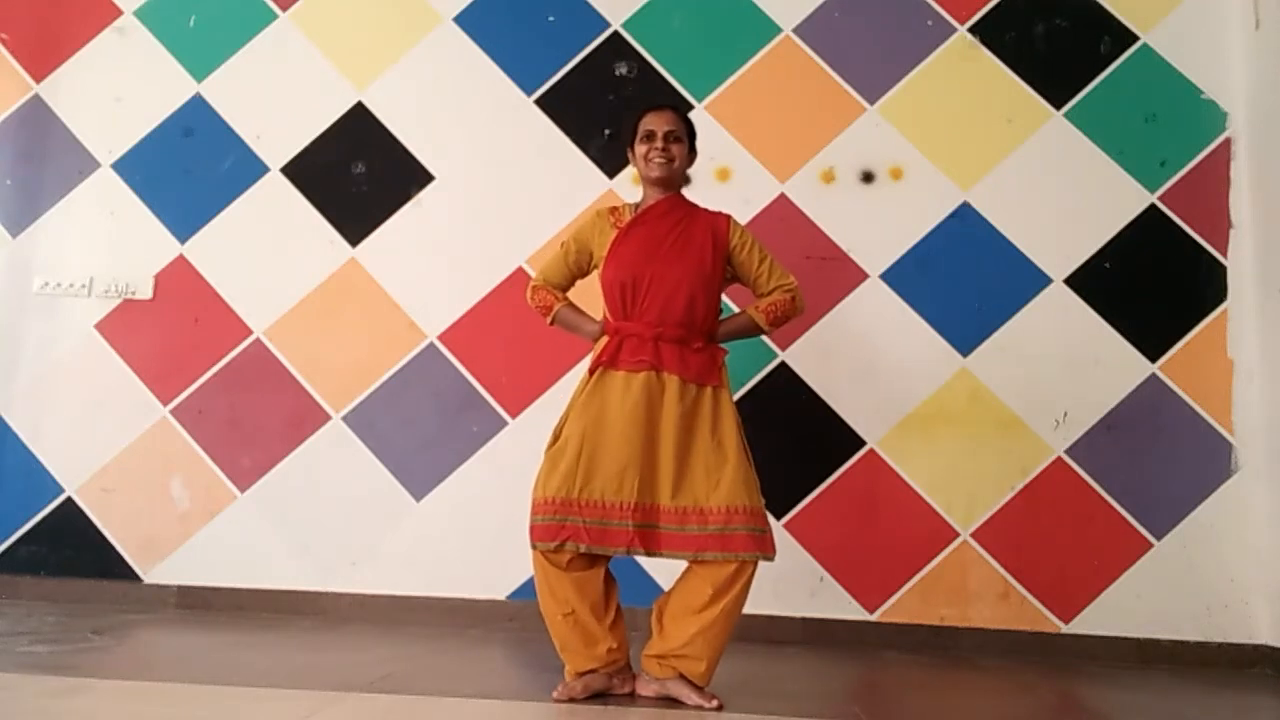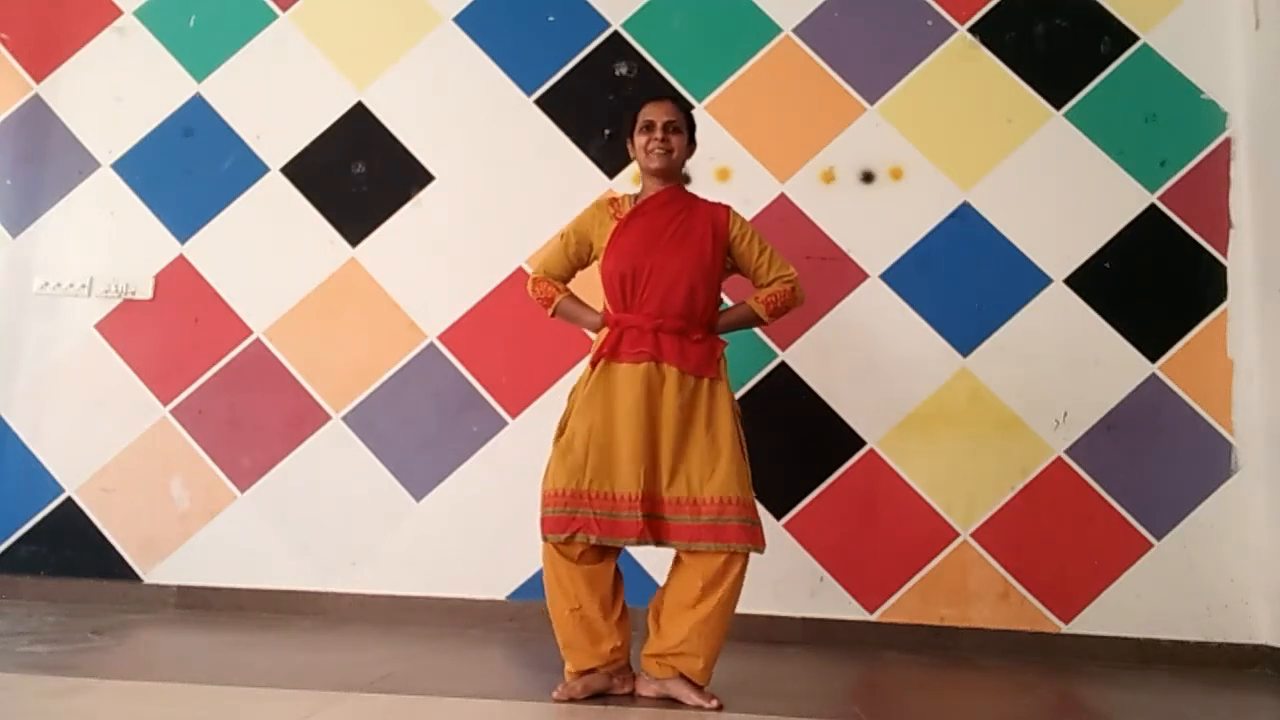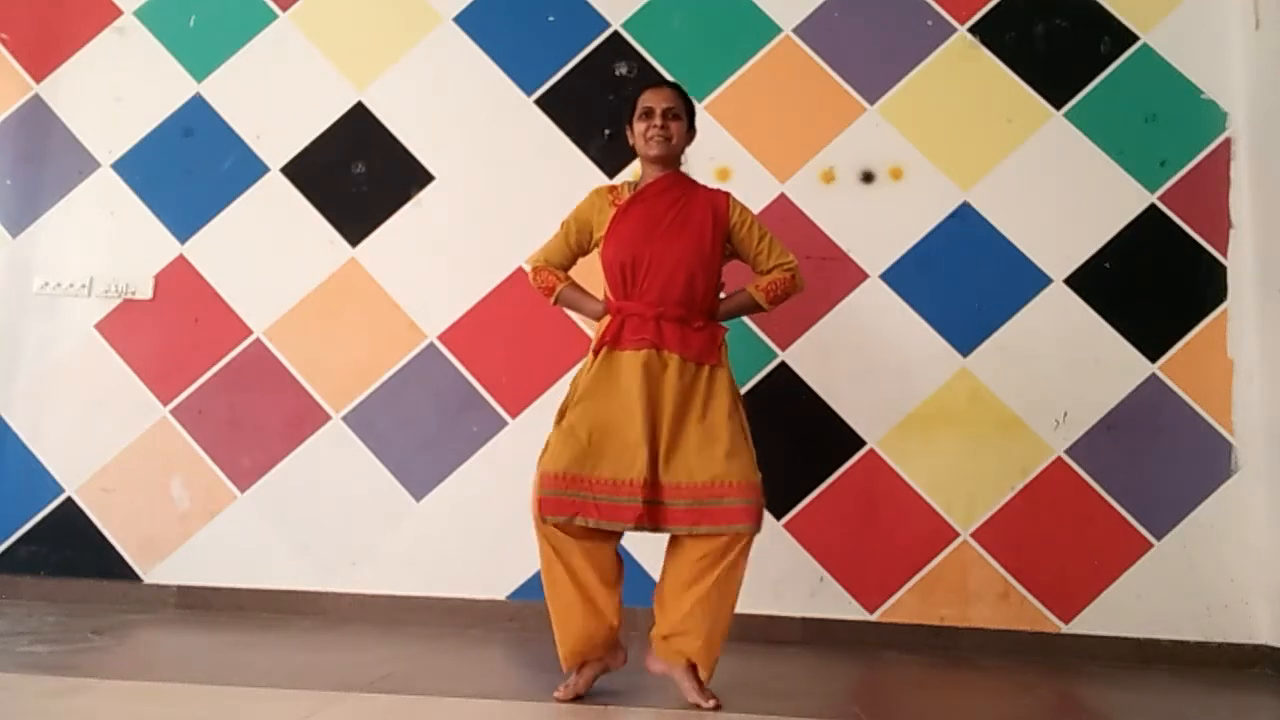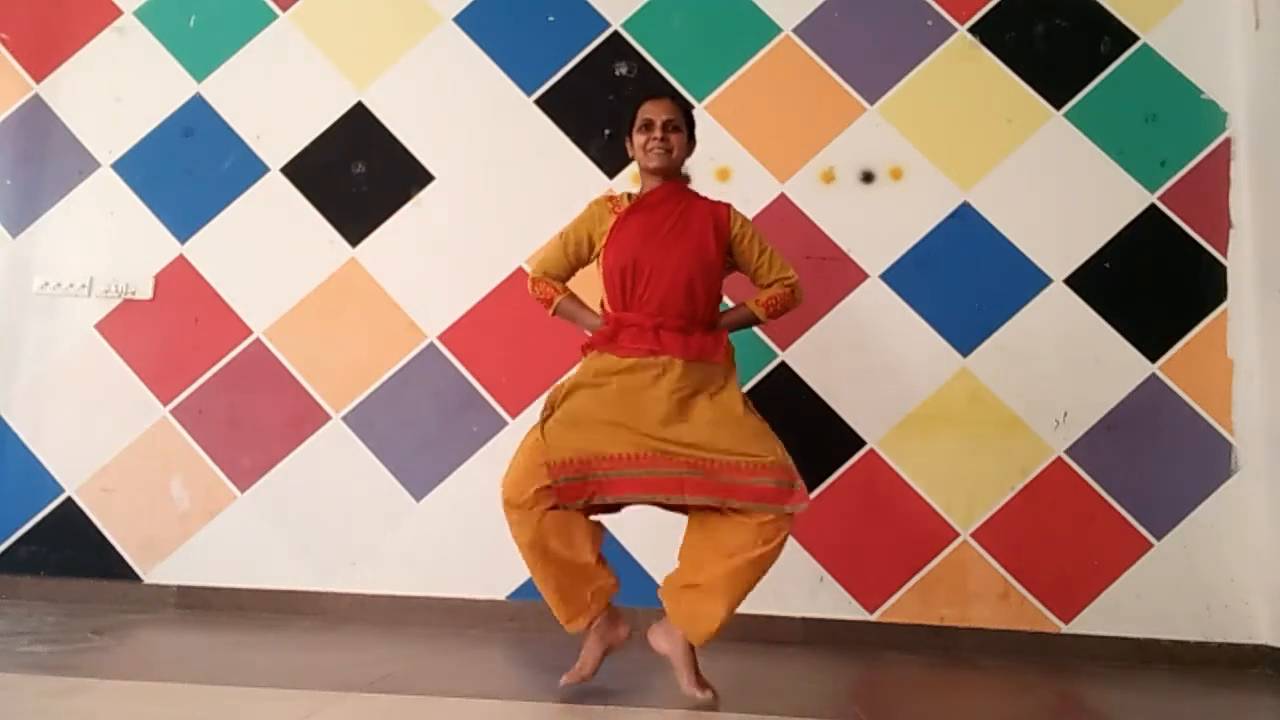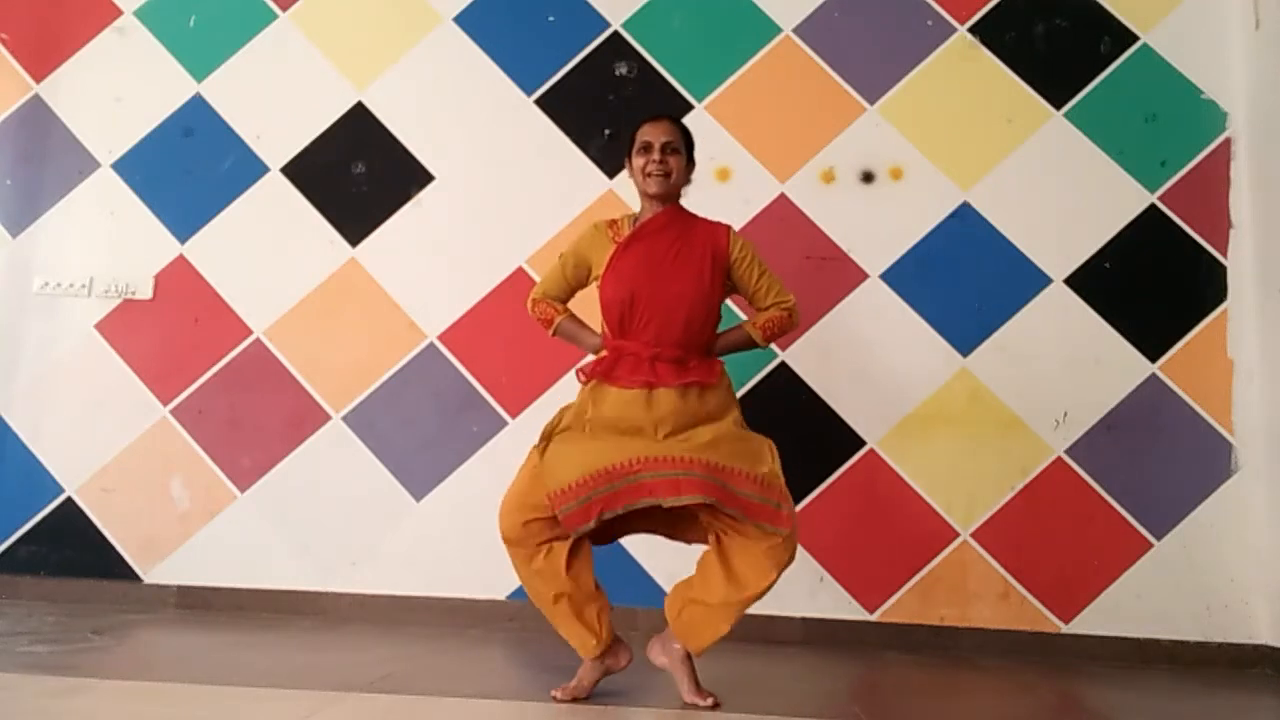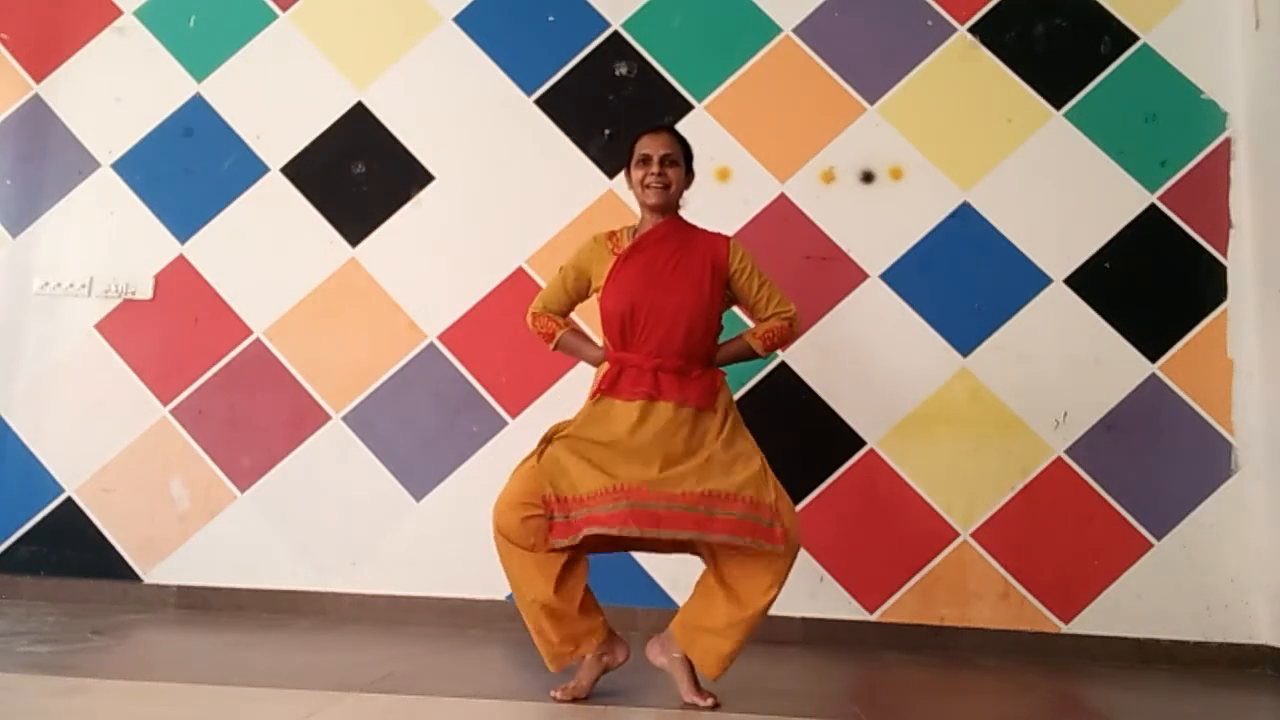
dt=0.1s
person 1, frame 1
left shoulder: (719, 229)
right shoulder: (604, 225)
left elbow: (785, 295)
right elbow: (541, 288)
left wrist: (716, 331)
right wrist: (599, 331)
left hip: (693, 398)
right hip: (615, 393)
left knee: (729, 538)
right knee: (563, 528)
left ankle: (671, 668)
right ankle: (600, 664)
person 1, frame 2
left shoulder: (719, 220)
right shoulder: (604, 216)
left elbow: (786, 286)
right elbow: (541, 280)
left wrist: (715, 322)
right wrist: (599, 321)
left hip: (693, 389)
right hip: (617, 384)
left knee: (718, 531)
right knee: (575, 523)
left ankle: (669, 666)
right ankle: (600, 663)
person 1, frame 3
left shoulder: (719, 207)
right shoulder: (604, 203)
left elbow: (785, 272)
right elbow: (544, 267)
left wrist: (717, 310)
right wrist: (598, 310)
left hip: (694, 377)
right hip: (618, 371)
left knee: (724, 518)
right knee: (561, 504)
left ankle: (676, 651)
right ankle: (595, 647)
person 1, frame 4
left shoulder: (720, 218)
right shoulder: (604, 213)
left elbow: (784, 286)
right elbow: (543, 277)
left wrist: (718, 321)
right wrist: (596, 322)
left hip: (697, 383)
right hip: (616, 376)
left knee: (769, 496)
right knee: (525, 489)
left ankle: (680, 626)
right ankle: (600, 617)
person 1, frame 5
left shoulder: (720, 242)
right shoulder: (601, 239)
left elbow: (782, 310)
right elbow: (541, 300)
left wrist: (712, 344)
right wrist: (597, 345)
left hip: (698, 414)
right hip: (612, 408)
left knee: (772, 529)
right knee: (522, 517)
left ankle: (678, 639)
right ankle: (600, 645)
person 1, frame 6
left shoulder: (720, 252)
right shoulder: (601, 251)
left elbow: (782, 319)
right elbow: (541, 313)
left wrist: (713, 355)
right wrist: (599, 358)
left hip: (700, 427)
right hip: (615, 421)
left knee: (772, 542)
right knee: (516, 515)
left ankle: (680, 644)
right ankle: (595, 644)
